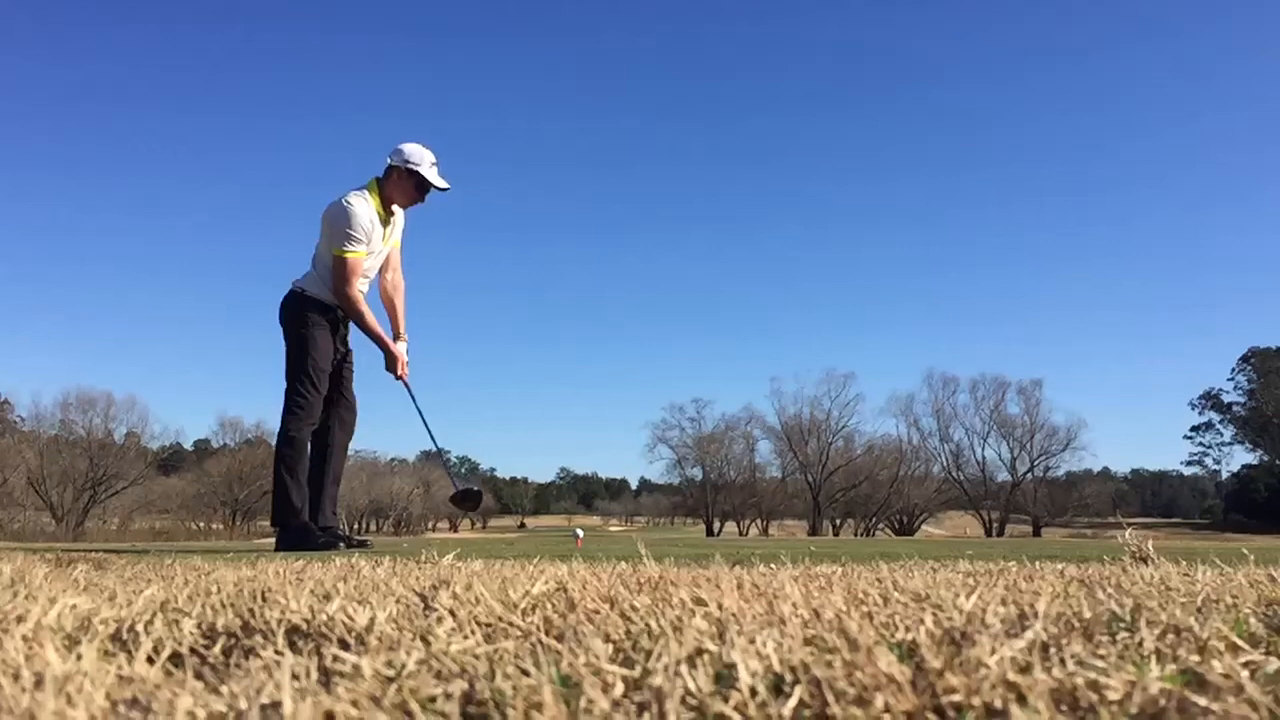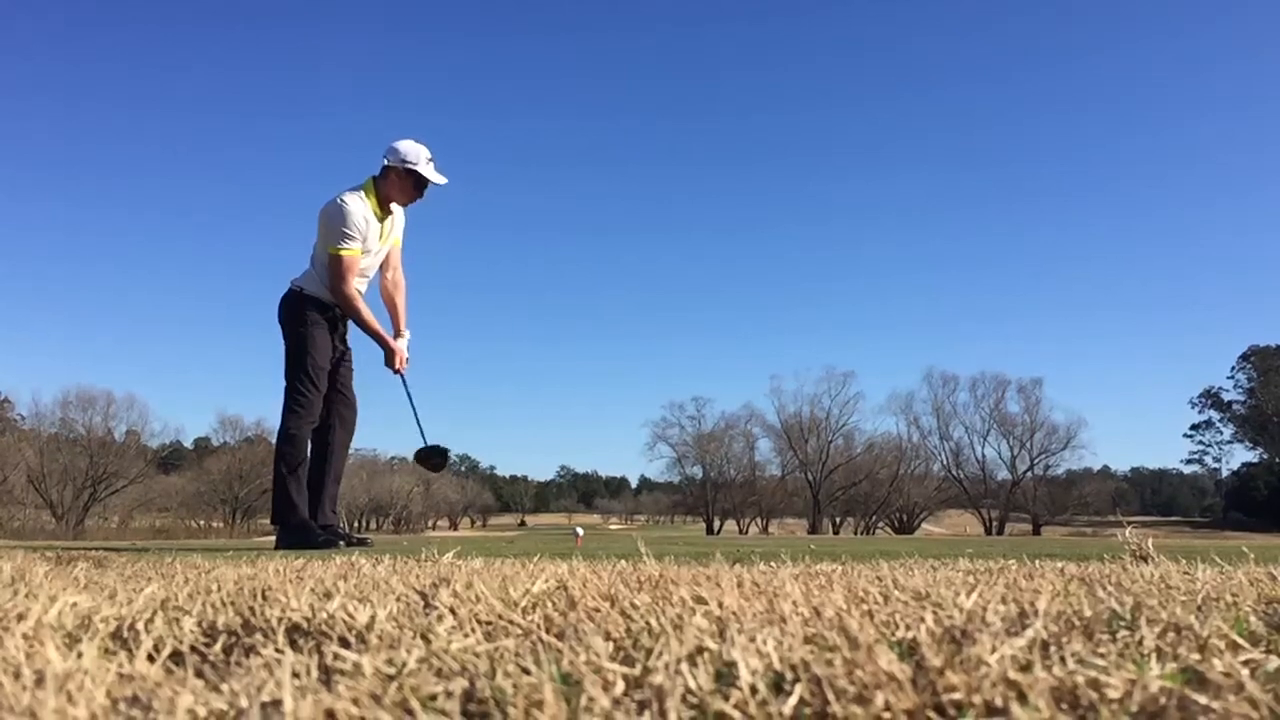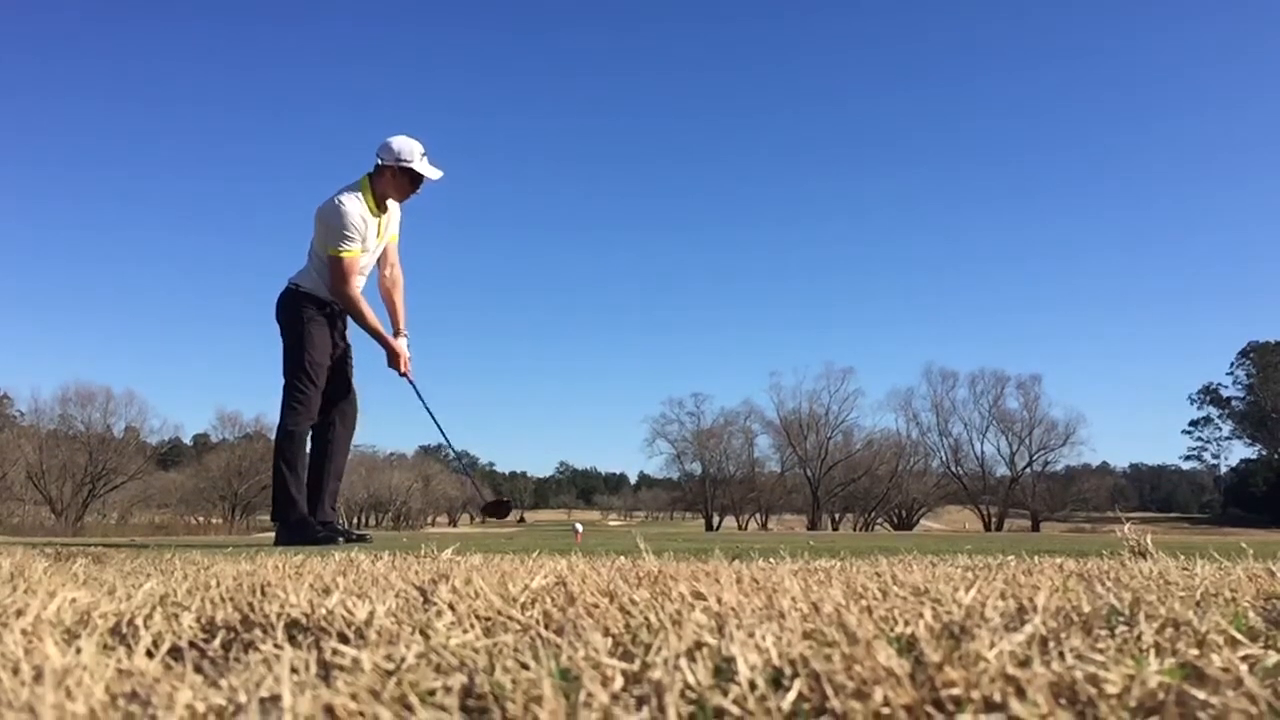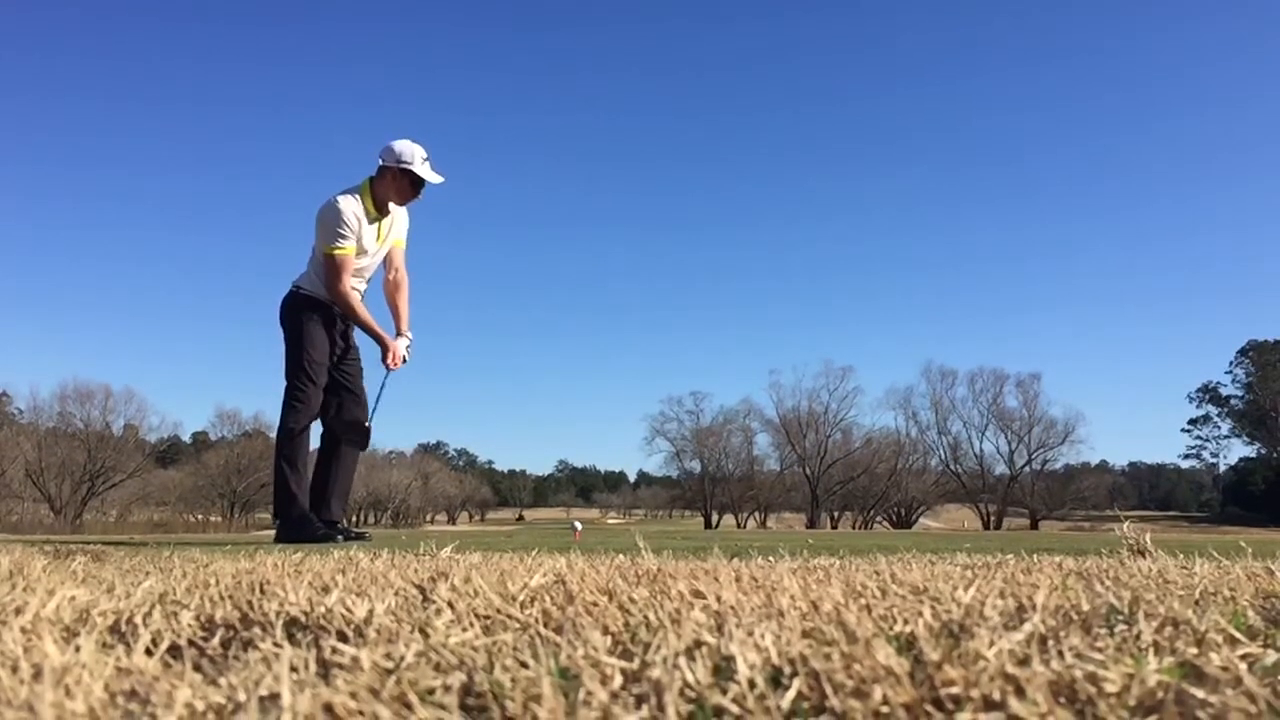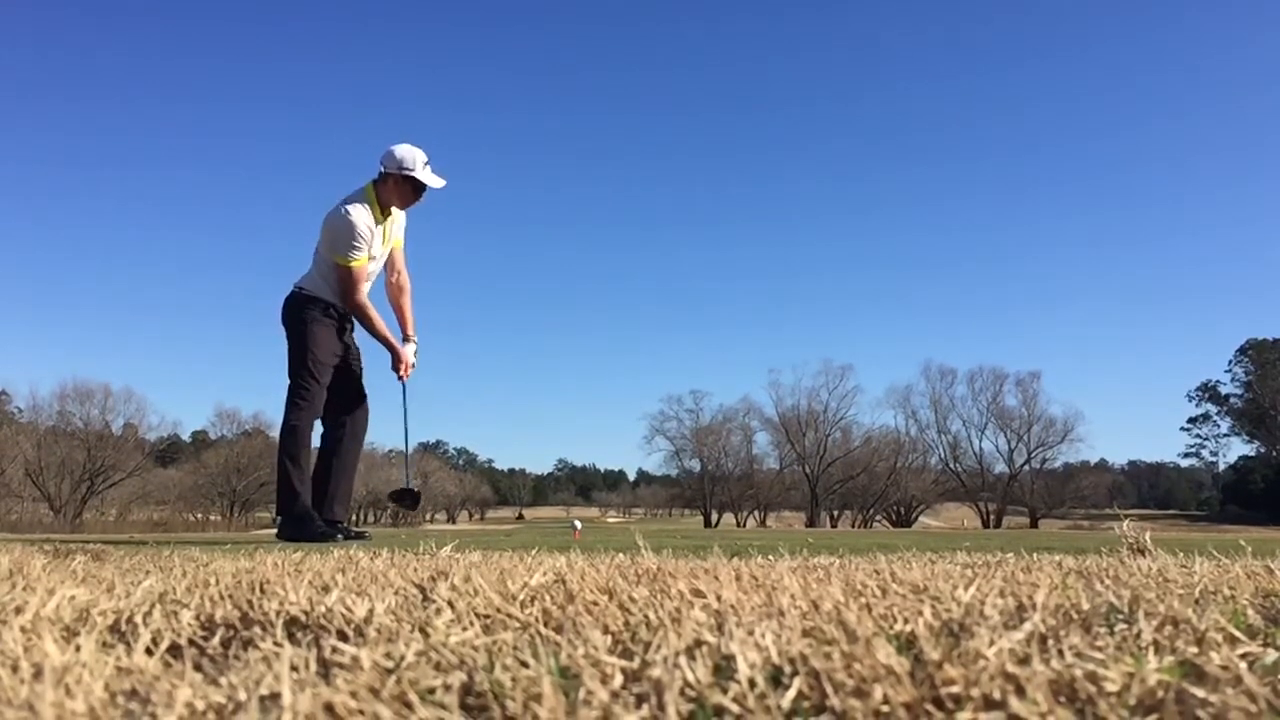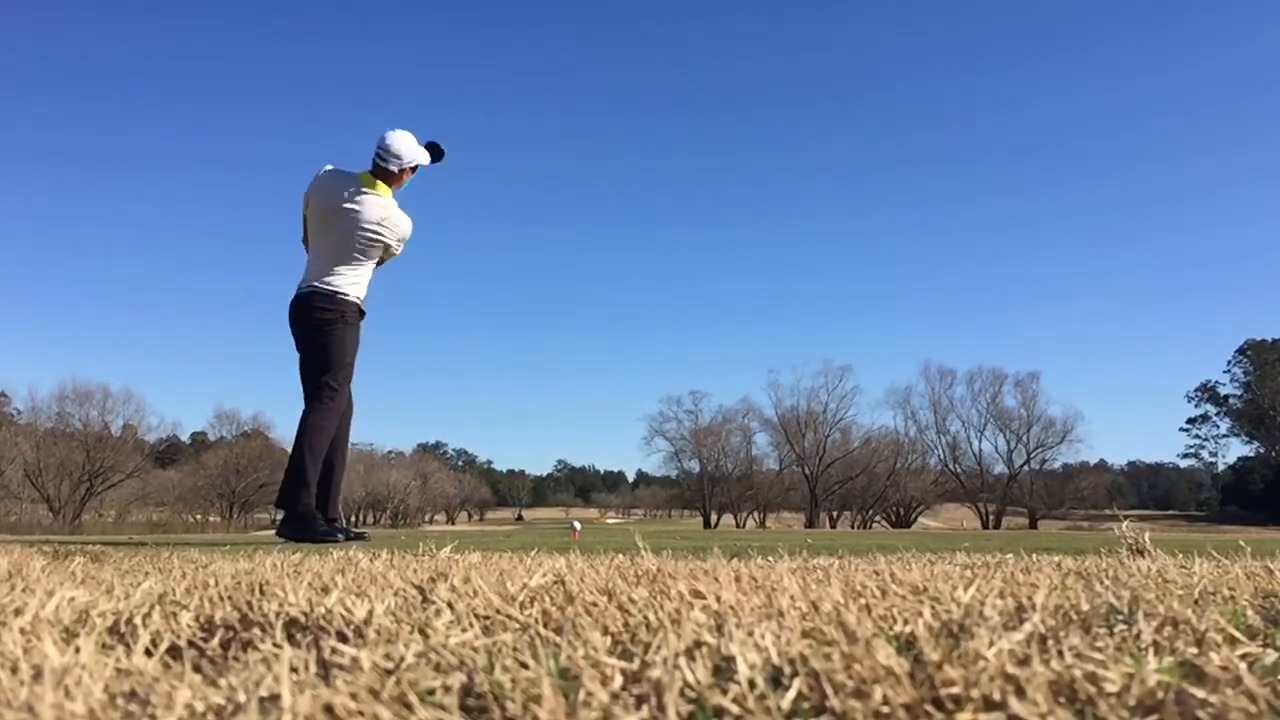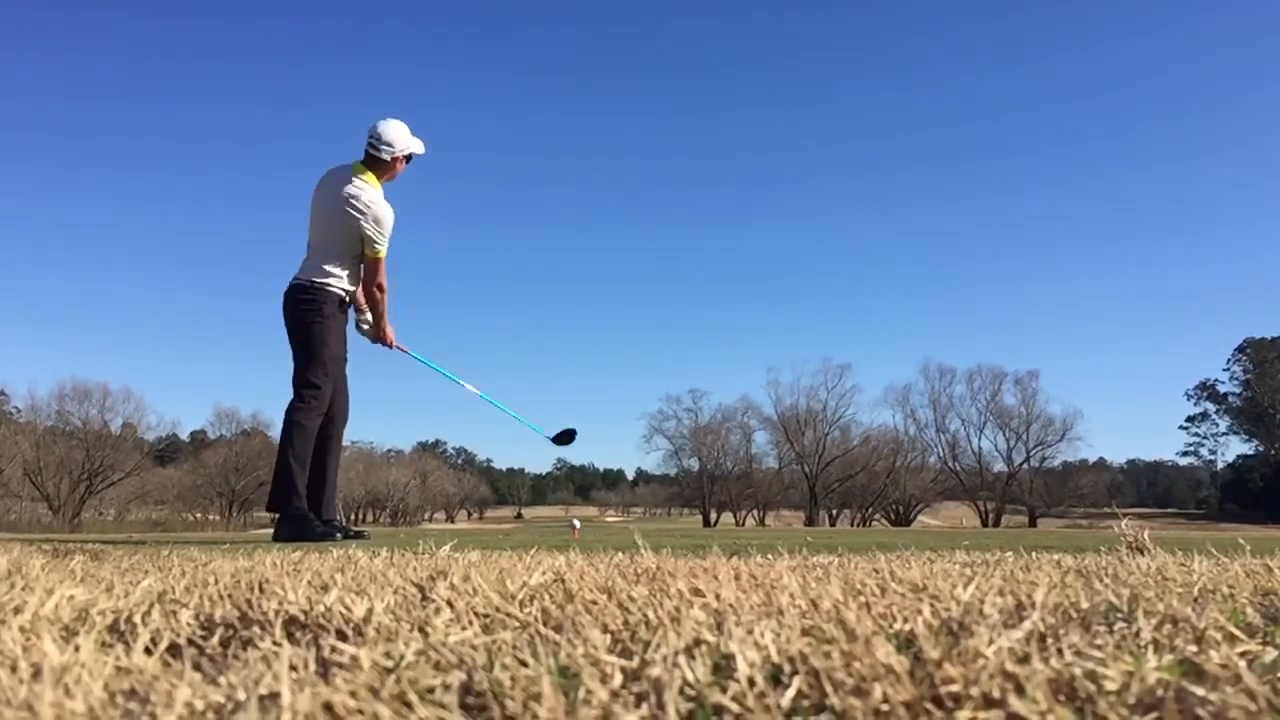
dt=0.7s
person 1, frame 1
left shoulder: (395, 216)
right shoulder: (355, 210)
left elbow: (391, 277)
right elbow: (346, 289)
left wrist: (400, 338)
right wrist: (386, 346)
left hip: (334, 317)
right hip: (309, 311)
left knee: (339, 417)
right knee: (303, 412)
left ankle: (322, 522)
right ankle: (291, 525)
person 1, frame 2
left shoulder: (395, 214)
right shoulder: (350, 209)
left elbow: (392, 275)
right elbow: (342, 287)
left wrist: (402, 334)
right wrist: (385, 342)
left hip: (334, 316)
right hip: (308, 309)
left knee: (340, 415)
right knee: (304, 410)
left ankle: (322, 520)
right ankle: (292, 523)
person 1, frame 3
left shoulder: (391, 211)
right shoulder: (347, 209)
left elbow: (390, 271)
right elbow: (346, 288)
left wrist: (401, 334)
right wrist: (388, 343)
left hip: (333, 314)
right hip: (306, 307)
left knee: (340, 413)
right knee: (303, 407)
left ankle: (321, 517)
right ankle: (291, 520)
person 1, frame 4
left shoulder: (397, 216)
right shoulder: (343, 209)
left elbow: (395, 275)
right elbow: (339, 286)
left wrist: (403, 334)
right wrist: (382, 339)
left hip: (342, 318)
right hip: (310, 309)
left knee: (352, 414)
right knee: (304, 405)
left ankle: (327, 516)
right ankle: (293, 518)
person 1, frame 5
left shoulder: (394, 215)
right shoulder: (355, 219)
left elbow: (397, 278)
right elbow: (354, 297)
left wrist: (409, 339)
right wrist: (393, 348)
left hip: (336, 318)
right hip: (313, 311)
left knee: (351, 413)
right knee: (307, 403)
left ankle: (328, 515)
right ankle: (295, 514)
person 1, frame 6
left shoulder: (325, 180)
right shoulder: (399, 224)
left hip: (307, 303)
right hip: (338, 310)
left knee: (335, 408)
right knee: (328, 403)
left ankle: (325, 514)
right ankle: (299, 511)
person 1, frame 7
left shoulder: (335, 177)
right shoulder: (377, 207)
right elbow: (375, 280)
left wrist: (359, 304)
right wrist: (382, 324)
left hip: (316, 300)
right hip: (320, 302)
left knee: (333, 408)
right knee: (312, 400)
left ankle: (321, 513)
right ankle: (291, 511)
